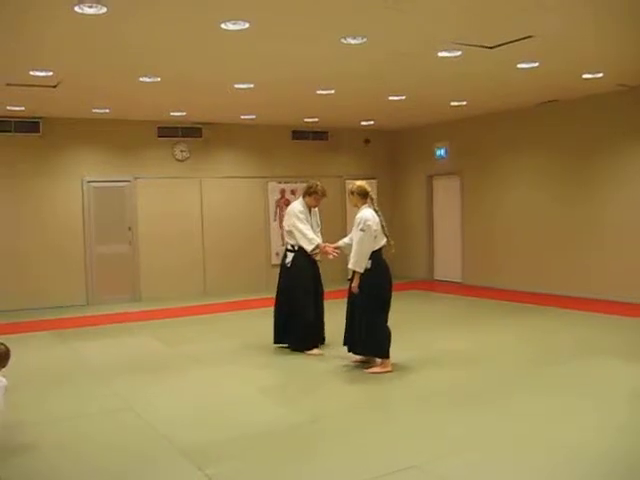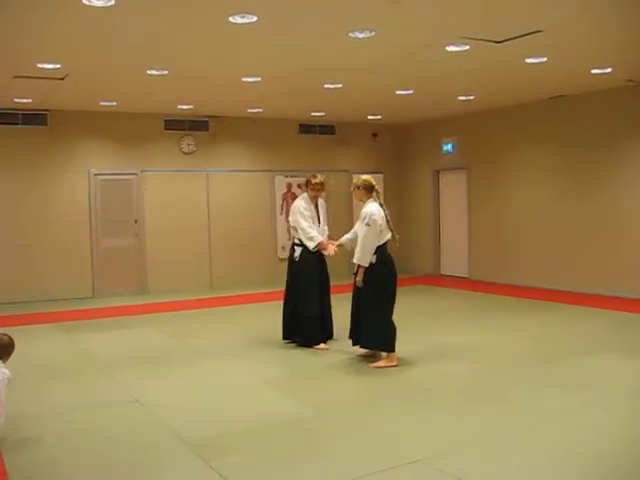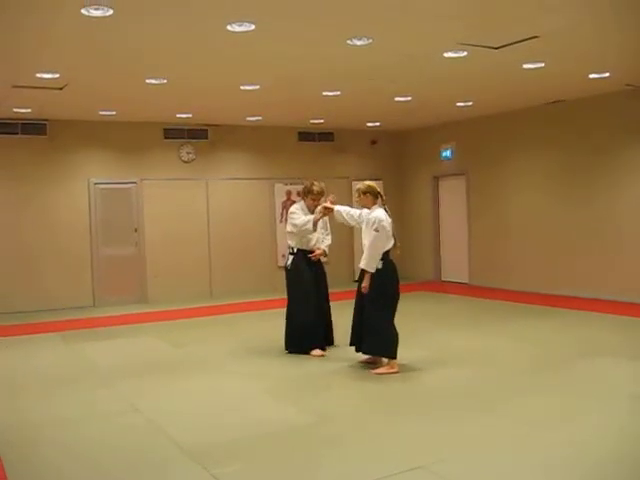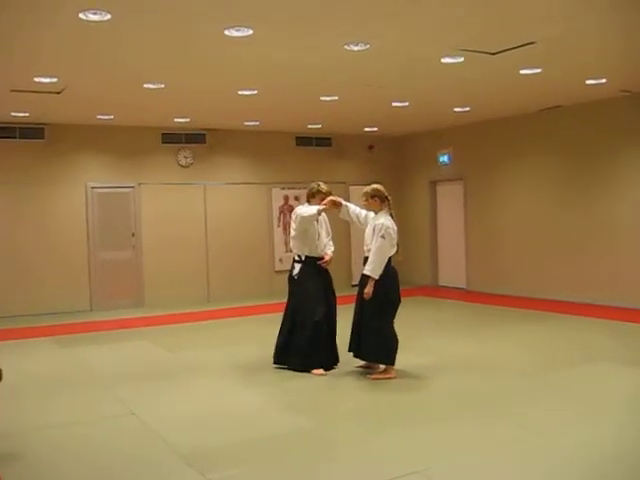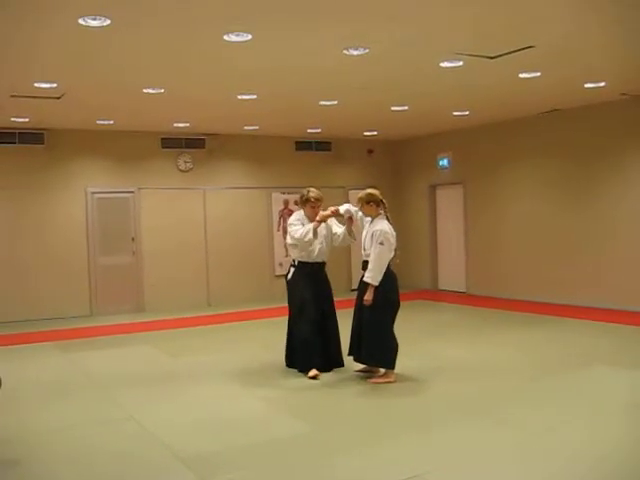
dt=1s
person 1, frame 1
left shoulder: (364, 216)
right shoulder: (370, 213)
left elbow: (361, 249)
right elbow: (354, 239)
left wrist: (356, 277)
right wrist: (334, 246)
left hip: (371, 271)
right hip: (374, 268)
left knee: (374, 315)
right knee: (364, 312)
left ankle: (385, 362)
right ankle: (369, 354)
person 1, frame 2
left shoulder: (370, 211)
right shoulder: (372, 208)
left elbow: (366, 243)
right elbow: (358, 233)
left wrist: (361, 271)
right wrist: (339, 242)
left hip: (377, 265)
right hip: (377, 263)
left knee: (379, 309)
right knee: (367, 306)
left ankle: (390, 356)
right ankle: (375, 348)
person 1, frame 3
left shoulder: (378, 217)
right shoulder: (369, 214)
left elbow: (373, 250)
right elbow: (352, 215)
left wrist: (367, 277)
right wrist: (333, 208)
left hip: (380, 271)
right hip: (376, 270)
left knee: (381, 316)
right knee: (369, 313)
left ankle: (391, 363)
right ankle: (377, 355)
person 1, frame 4
left shoulder: (384, 224)
right shoulder: (374, 218)
left elbow: (379, 256)
right elbow: (356, 213)
left wrist: (370, 283)
right wrist: (340, 203)
left hip: (382, 277)
right hip: (375, 274)
left knee: (381, 322)
right knee: (368, 318)
left ankle: (389, 369)
right ankle: (374, 361)
person 1, frame 5
left shoulder: (382, 229)
right shoulder: (370, 221)
left elbow: (377, 262)
right elbow: (352, 211)
left wrist: (370, 289)
right wrist: (339, 211)
left hip: (382, 282)
right hip: (371, 277)
left knee: (381, 325)
right knee: (366, 322)
left ankle: (389, 372)
right ankle: (373, 365)
person 2, frame 1
left shoulder: (313, 211)
right shoulder: (294, 210)
right elbow: (305, 234)
left wrist: (320, 248)
right wrist: (322, 246)
left hip: (308, 257)
right hip: (295, 259)
left knee: (314, 298)
right knee: (301, 301)
left ankle: (311, 339)
right ankle: (305, 343)
person 2, frame 2
left shoulder: (320, 203)
right shoulder: (300, 205)
right elbow: (306, 230)
left wrist: (324, 242)
right wrist: (323, 243)
left hip: (314, 251)
right hip: (302, 253)
left knee: (320, 292)
right knee: (307, 295)
left ankle: (315, 333)
right ankle: (310, 337)
person 2, frame 3
left shoulder: (320, 213)
right shoulder: (295, 211)
left elbow: (326, 234)
right elbow: (301, 226)
left wrist: (322, 249)
right wrist: (318, 217)
left hip: (315, 260)
right hip: (298, 260)
left knee: (320, 301)
right knee: (304, 303)
left ankle: (319, 340)
right ankle: (308, 344)
person 2, frame 4
left shoulder: (322, 216)
right shoulder: (300, 213)
left elbow: (328, 240)
right elbow: (305, 216)
left wrist: (329, 254)
right wrist: (322, 207)
left hip: (320, 267)
right hip: (303, 268)
left knee: (327, 312)
right knee: (309, 314)
left ankle: (324, 356)
right ankle: (311, 361)
person 2, frame 5
left shoulder: (326, 218)
right shoulder: (295, 219)
left elbow: (341, 238)
right elbow: (299, 237)
left wrist: (349, 225)
right wrist: (317, 223)
left hip: (319, 272)
right hip: (300, 273)
left knee: (326, 317)
right knee: (304, 318)
left ankle: (325, 359)
right ankle: (309, 363)
